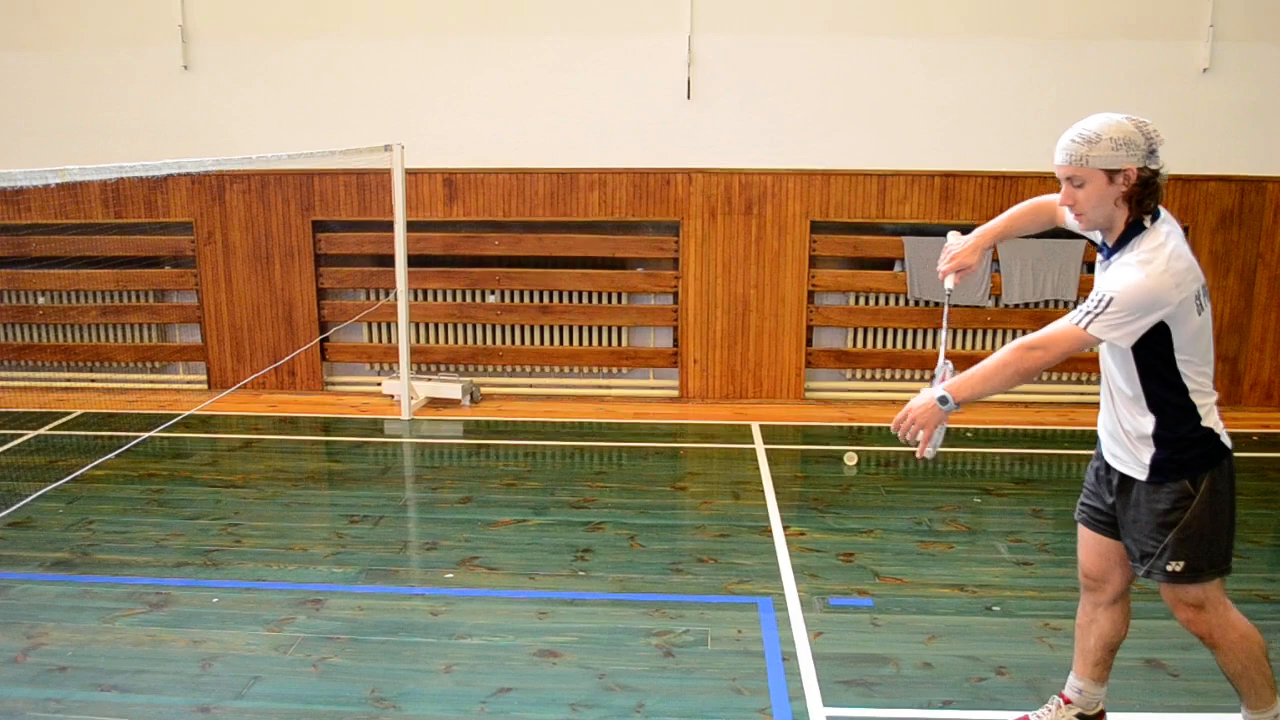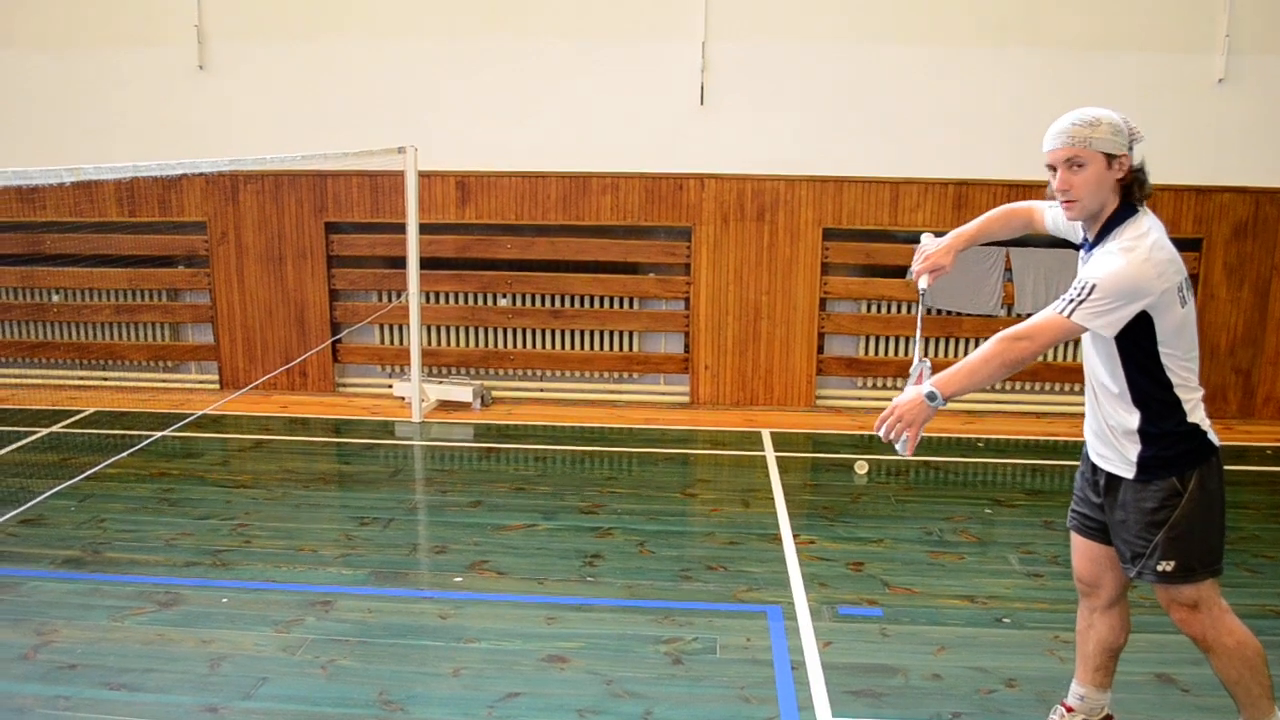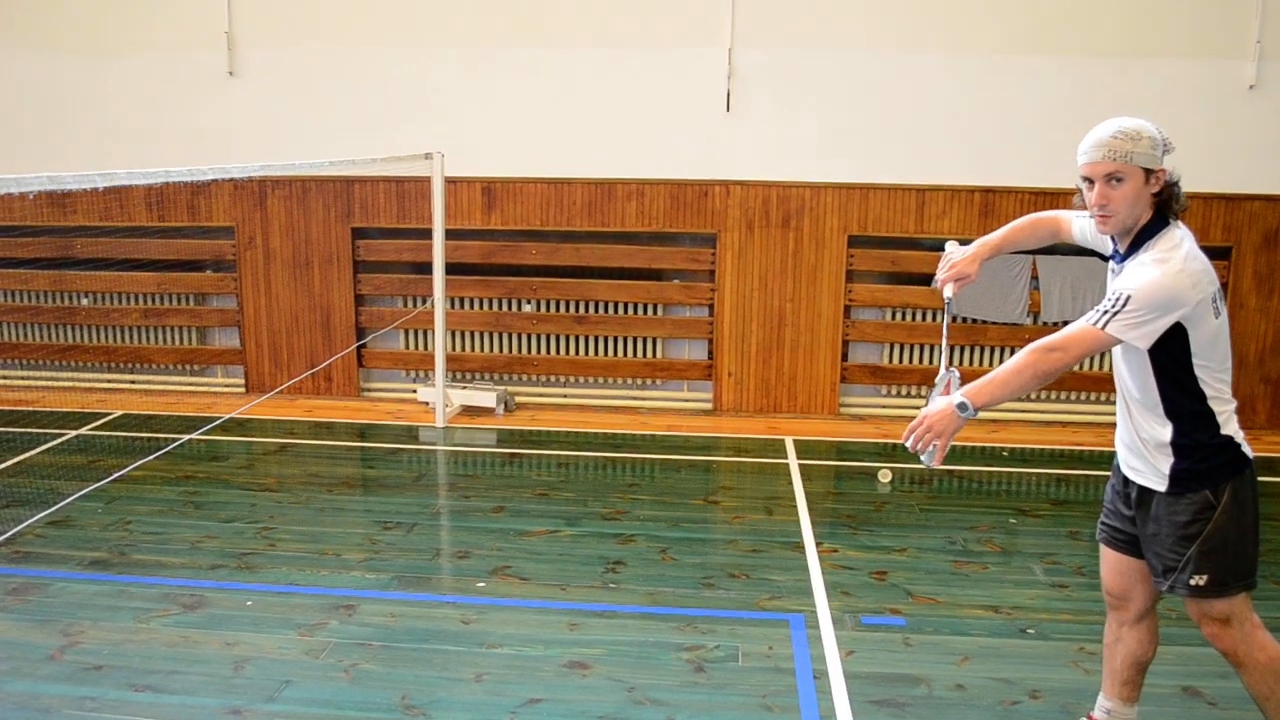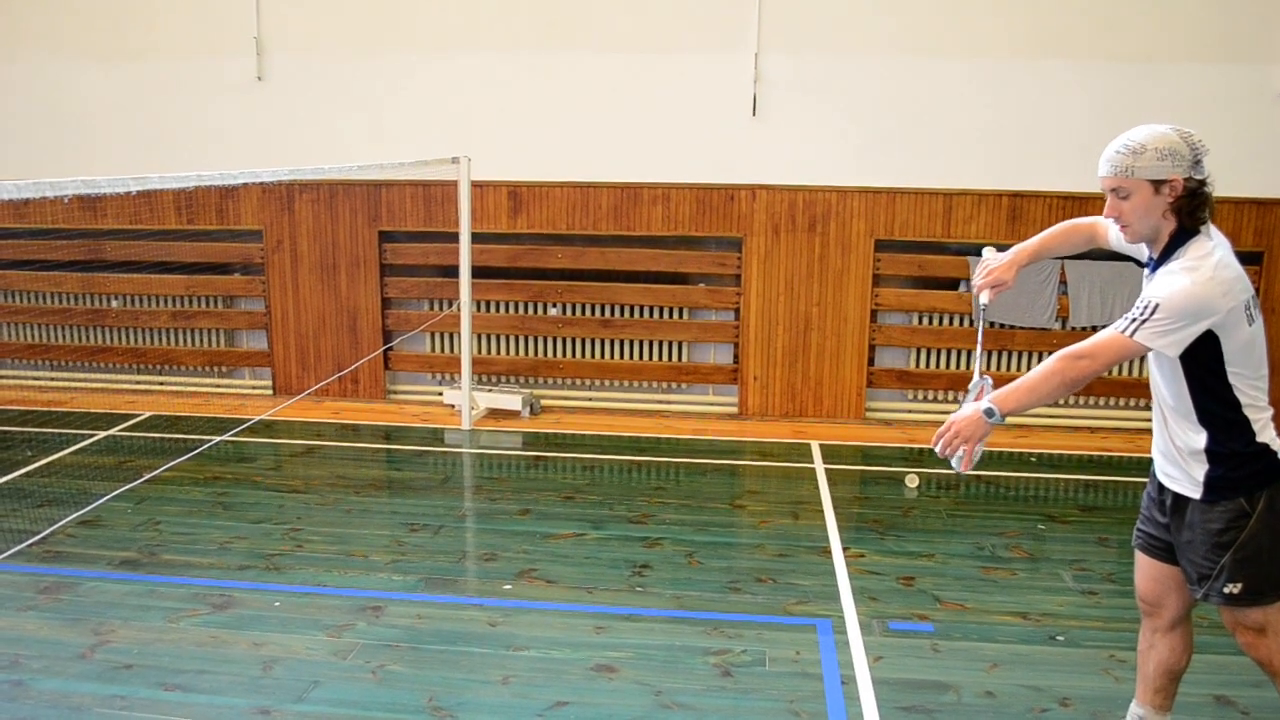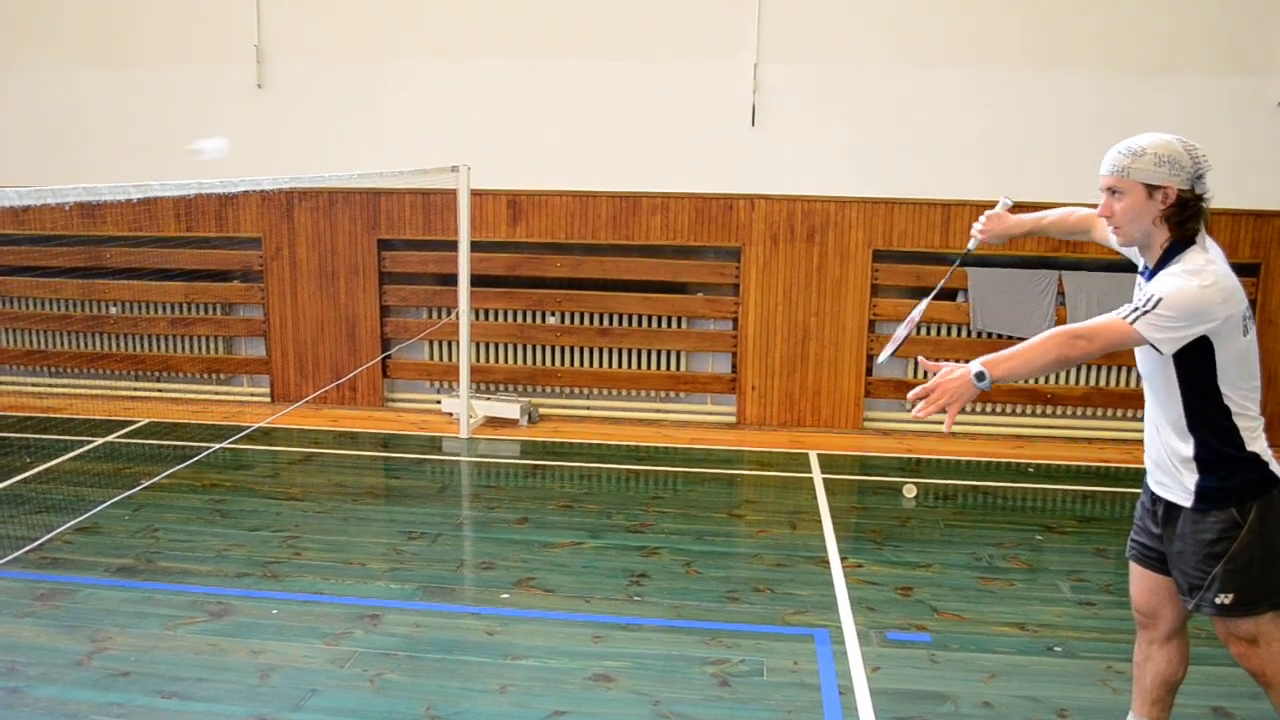
dt=0.7s
person 1, frame 1
left shoulder: (1150, 271)
right shoulder: (1125, 218)
left elbow: (1038, 352)
right elbow: (1047, 209)
left wrist: (946, 397)
right wrist: (979, 239)
left hip: (1175, 466)
right hip: (1119, 452)
left knee: (1198, 608)
right knee: (1100, 582)
person 1, frame 2
left shoulder: (1133, 260)
right shoulder: (1100, 218)
left elbow: (1024, 343)
right elbow: (1024, 215)
left wrist: (932, 393)
right wrist: (953, 241)
left hip: (1162, 466)
right hip: (1107, 454)
left knee: (1195, 611)
right knee: (1097, 588)
person 1, frame 3
left shoulder: (1166, 272)
right shoulder: (1129, 231)
left elbow: (1055, 355)
right elbow: (1051, 224)
left wrist: (961, 405)
right wrist: (978, 250)
left hip: (1195, 478)
right hip: (1137, 467)
left knee: (1224, 624)
right knee: (1125, 601)
person 1, frame 4
left shoulder: (1196, 280)
right shoulder: (1167, 236)
left elbow: (1084, 362)
right elbow: (1087, 230)
left wrist: (989, 410)
right wrist: (1015, 257)
left hip: (1230, 486)
right hip: (1175, 474)
right knee: (1159, 607)
person 1, frame 5
left shoulder: (1196, 284)
right shoulder: (1163, 246)
left elbow: (1080, 343)
right elbow: (1089, 223)
left wrist: (978, 373)
right wrist: (1018, 223)
left hip: (1224, 497)
right hip: (1168, 486)
right knee: (1155, 619)
